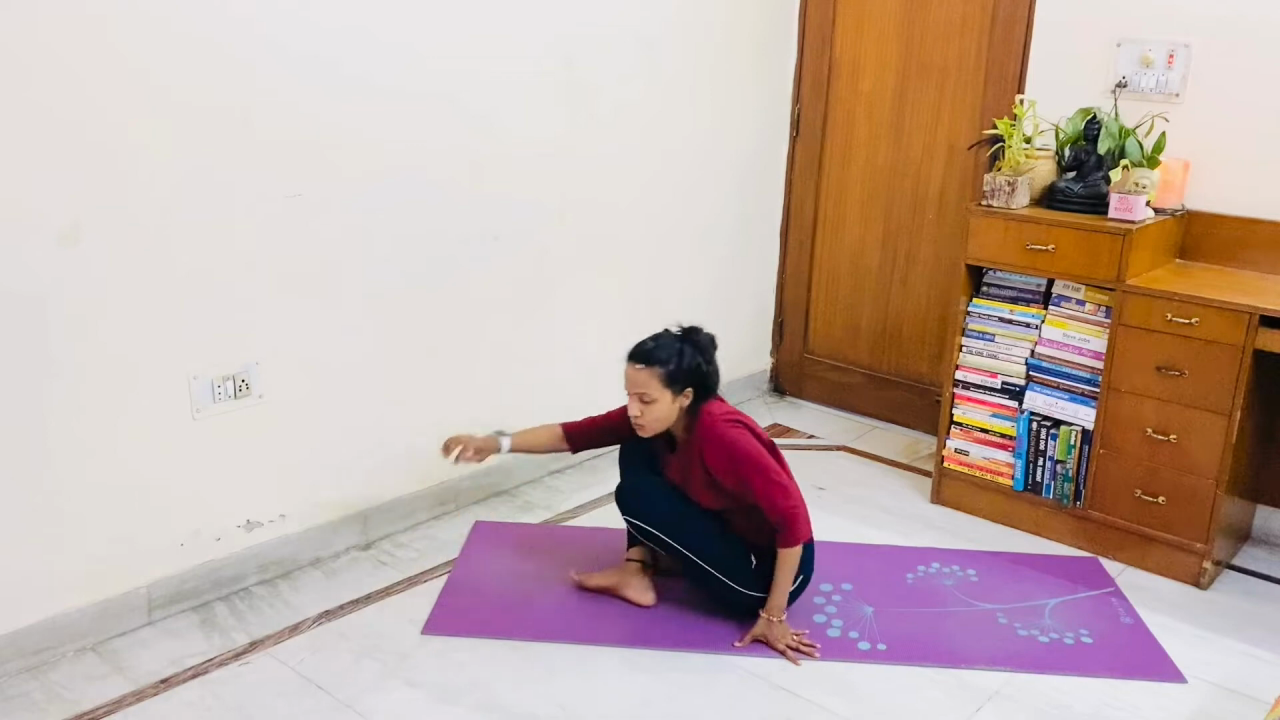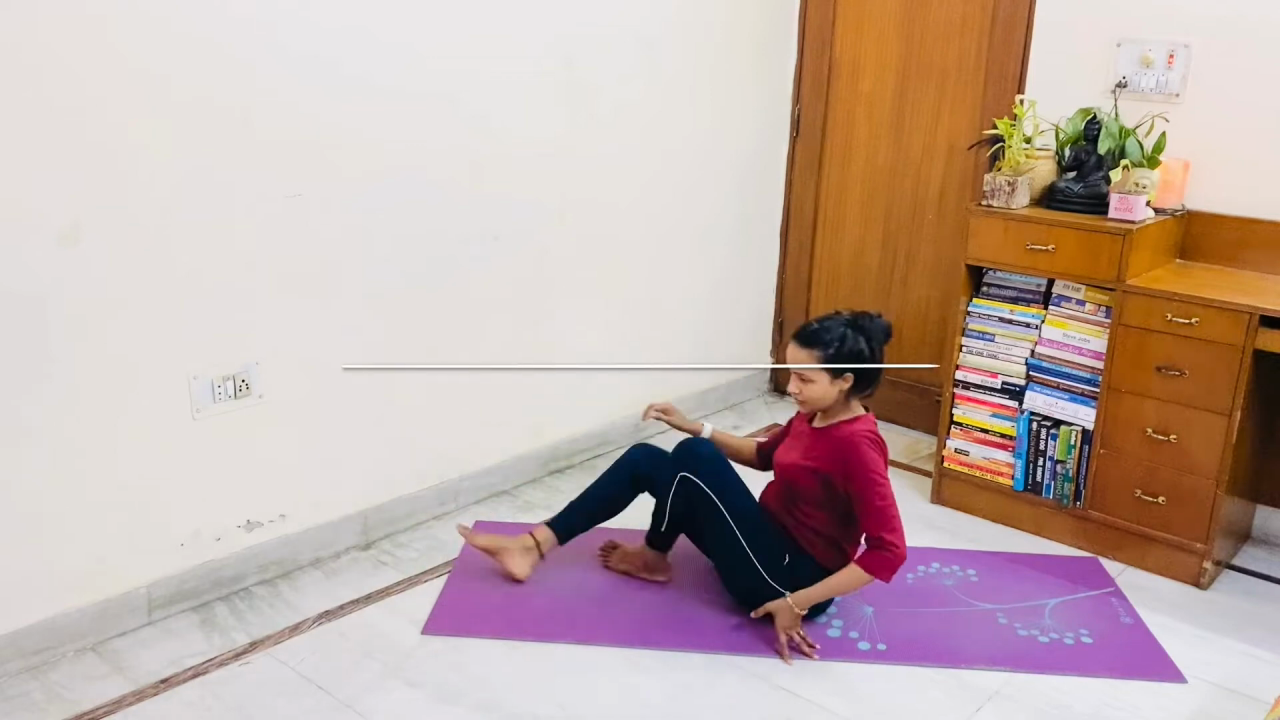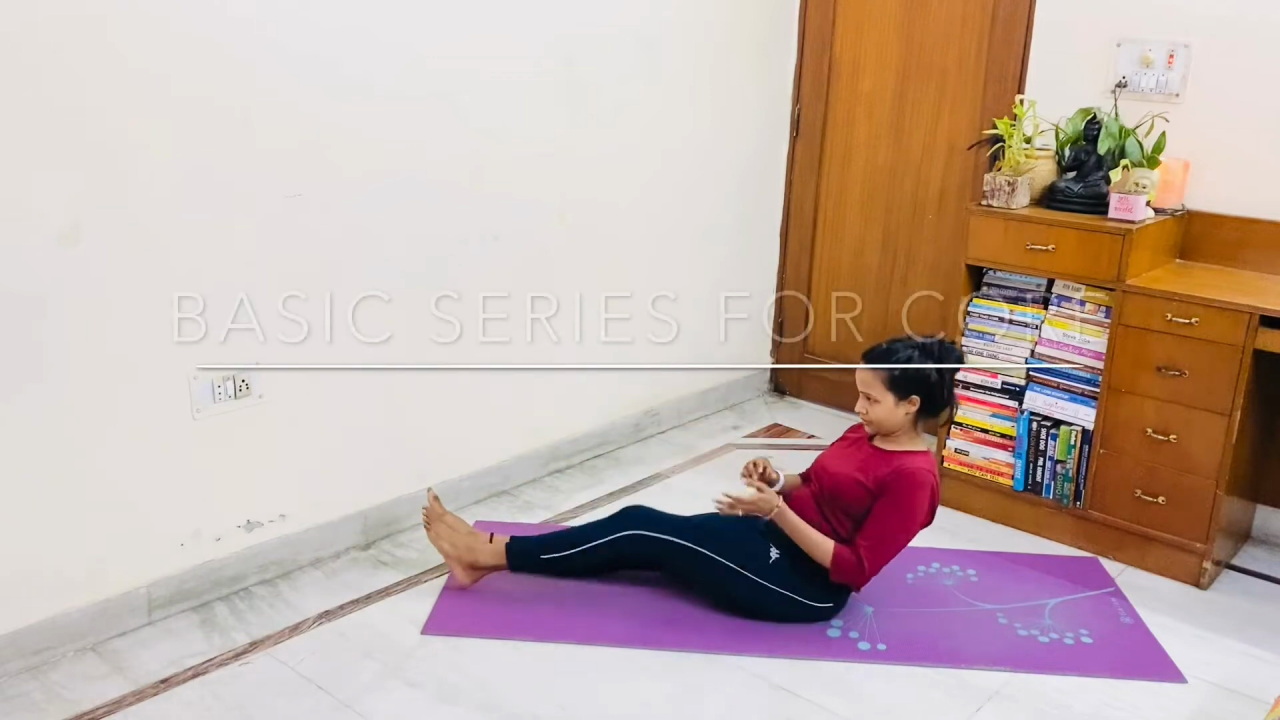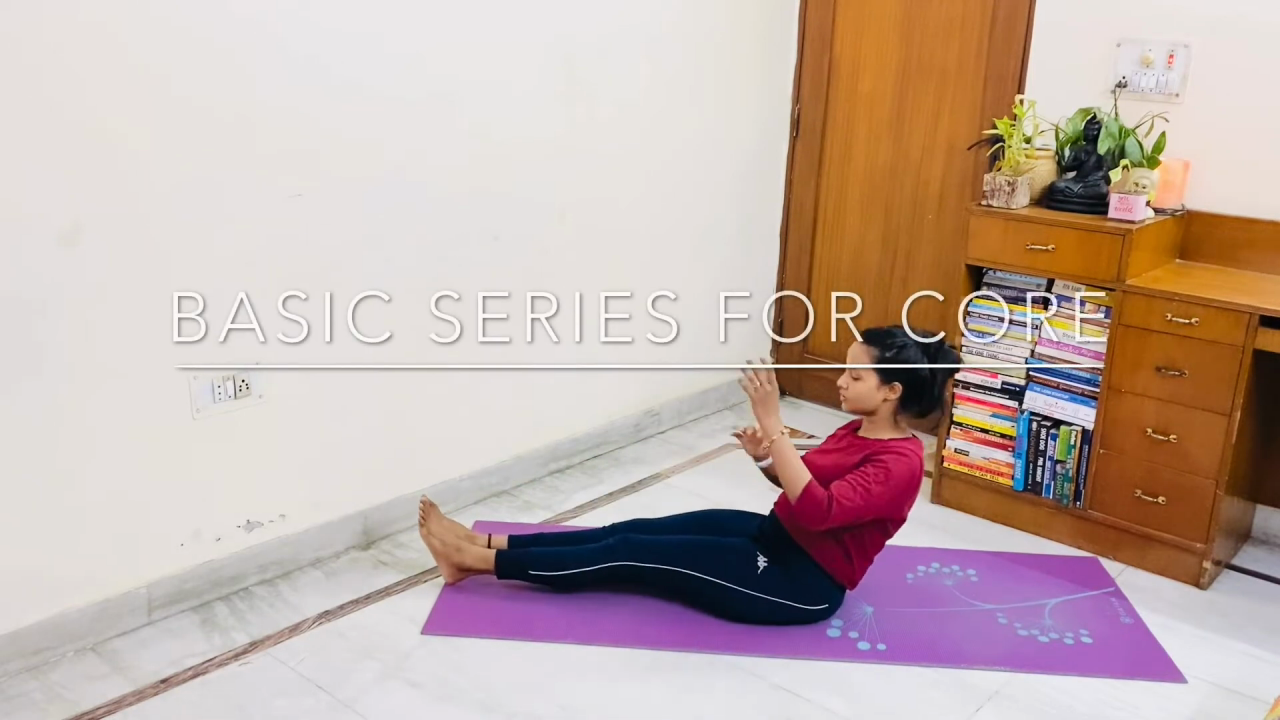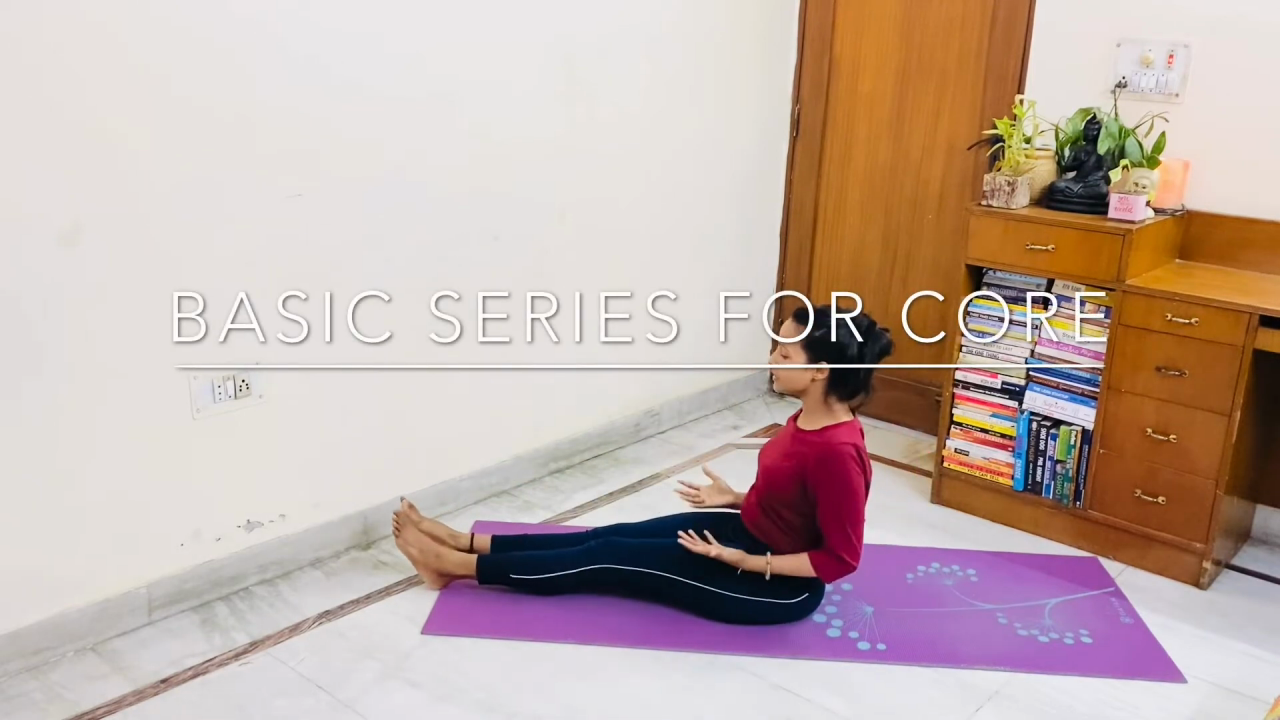
dt=0.5s
person 1, frame 1
left shoulder: (723, 433)
right shoulder: (651, 418)
left elbow: (793, 520)
right elbow: (574, 434)
left wrist: (773, 616)
right wrist: (498, 443)
left hip: (764, 575)
right hip: (732, 533)
left knee: (636, 494)
right knee: (636, 451)
left ankle: (639, 569)
right ankle: (640, 567)
person 1, frame 2
left shoulder: (858, 445)
right shoulder: (818, 413)
left elbow: (888, 552)
right elbow: (765, 454)
left wrist: (797, 603)
right wrist: (696, 428)
left hip: (789, 576)
right hip: (770, 540)
left knee: (693, 458)
right knee: (643, 459)
left ankle: (651, 555)
right ankle: (536, 542)
person 1, frame 3
left shoulder: (913, 477)
right shoulder: (865, 434)
left elbow: (855, 567)
left wrist: (777, 512)
right wrist: (775, 481)
left hip: (806, 588)
right hip: (782, 545)
left knee: (639, 527)
right knee: (632, 543)
left ankle: (485, 558)
right ankle: (488, 548)
person 1, frame 4
left shoulder: (898, 461)
right shoulder: (862, 429)
left elbow: (816, 512)
right elbow: (797, 484)
left wrist: (774, 431)
right wrist: (763, 452)
left hip: (803, 584)
right hip: (777, 538)
left knee: (632, 554)
right knee: (636, 531)
left ankle: (476, 561)
right ankle: (486, 542)
person 1, frame 5
left shoulder: (837, 450)
right shoulder: (811, 417)
left elbow: (840, 559)
left wrist: (746, 561)
right wrist: (735, 497)
left hip: (781, 589)
right hip: (752, 536)
left knee: (612, 557)
right knee: (613, 537)
left ankle: (456, 565)
right ankle: (467, 543)
